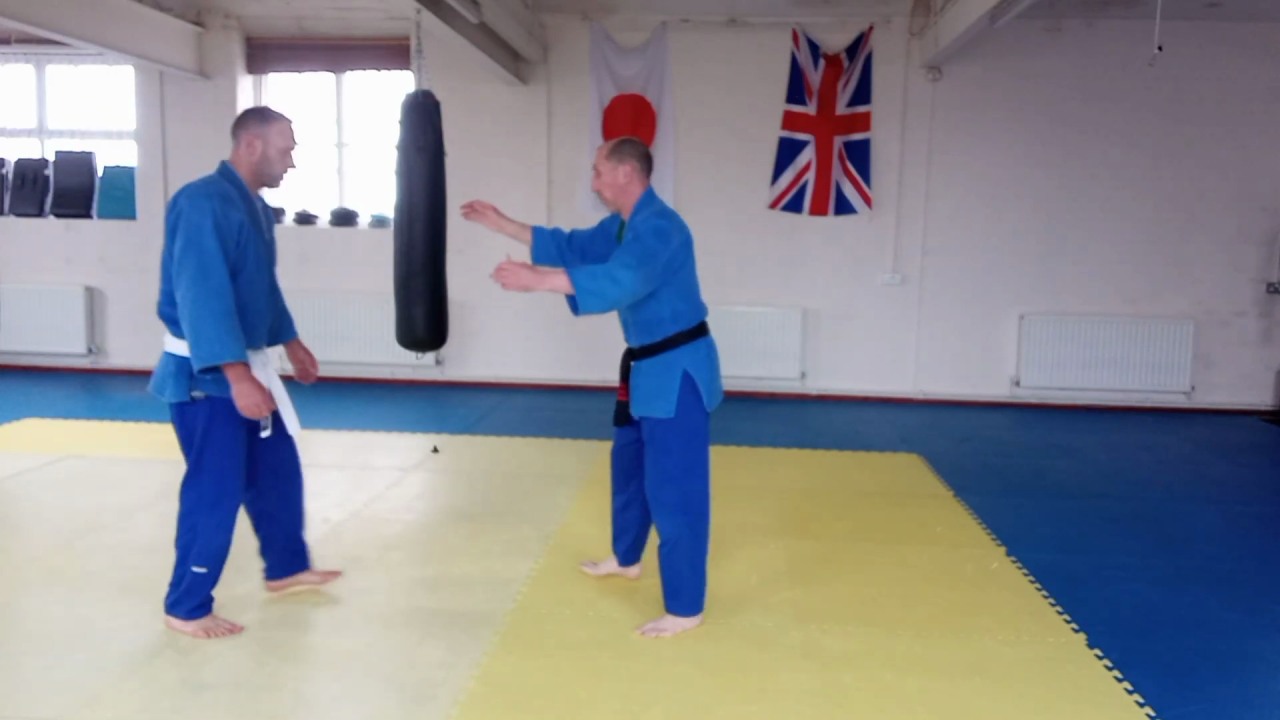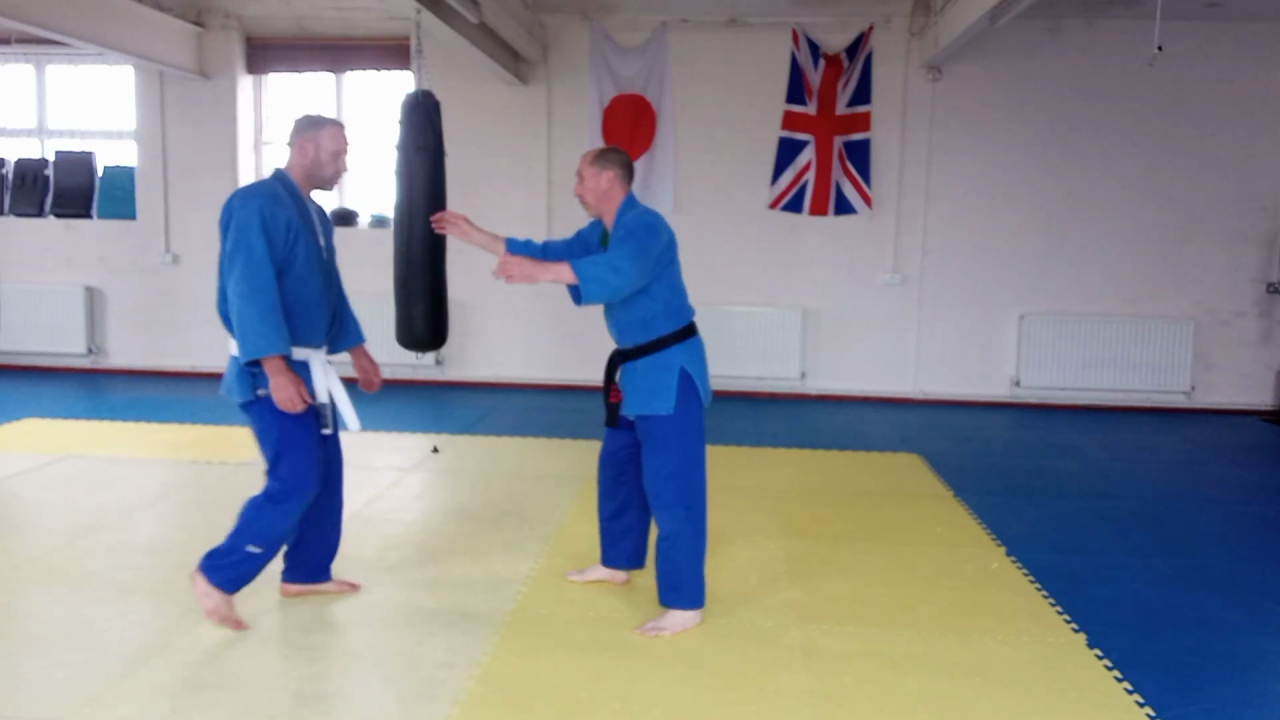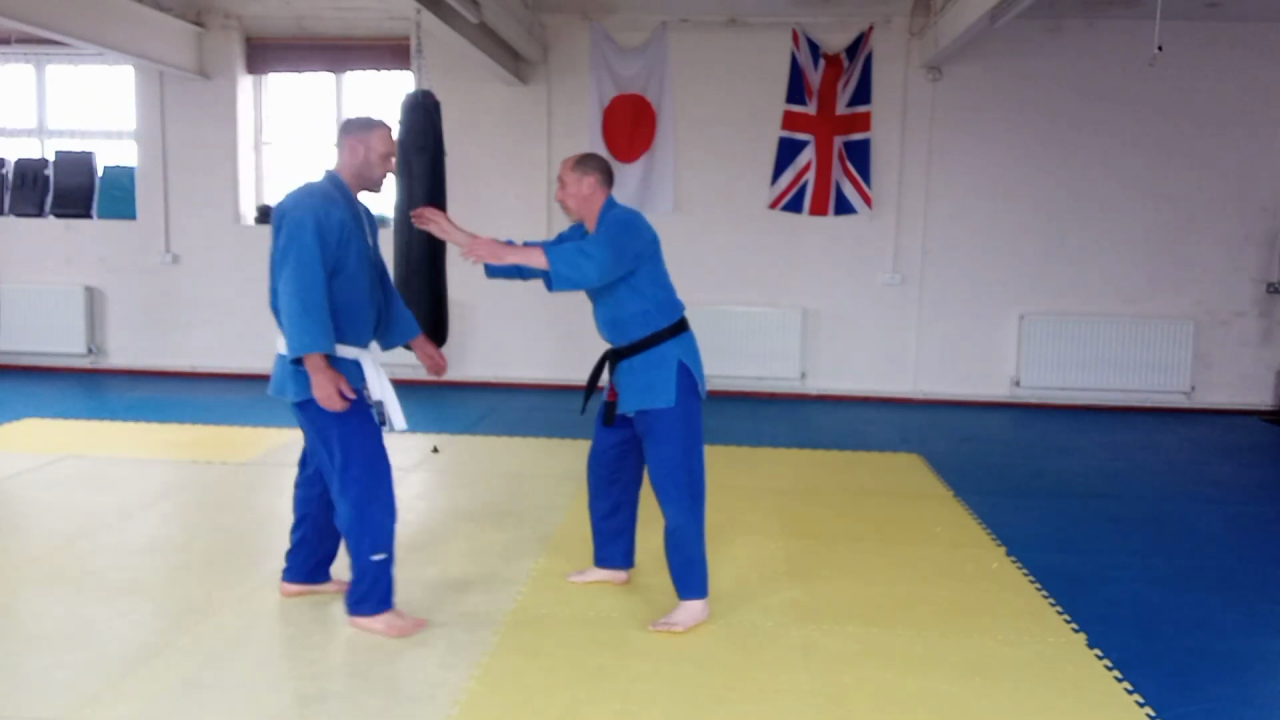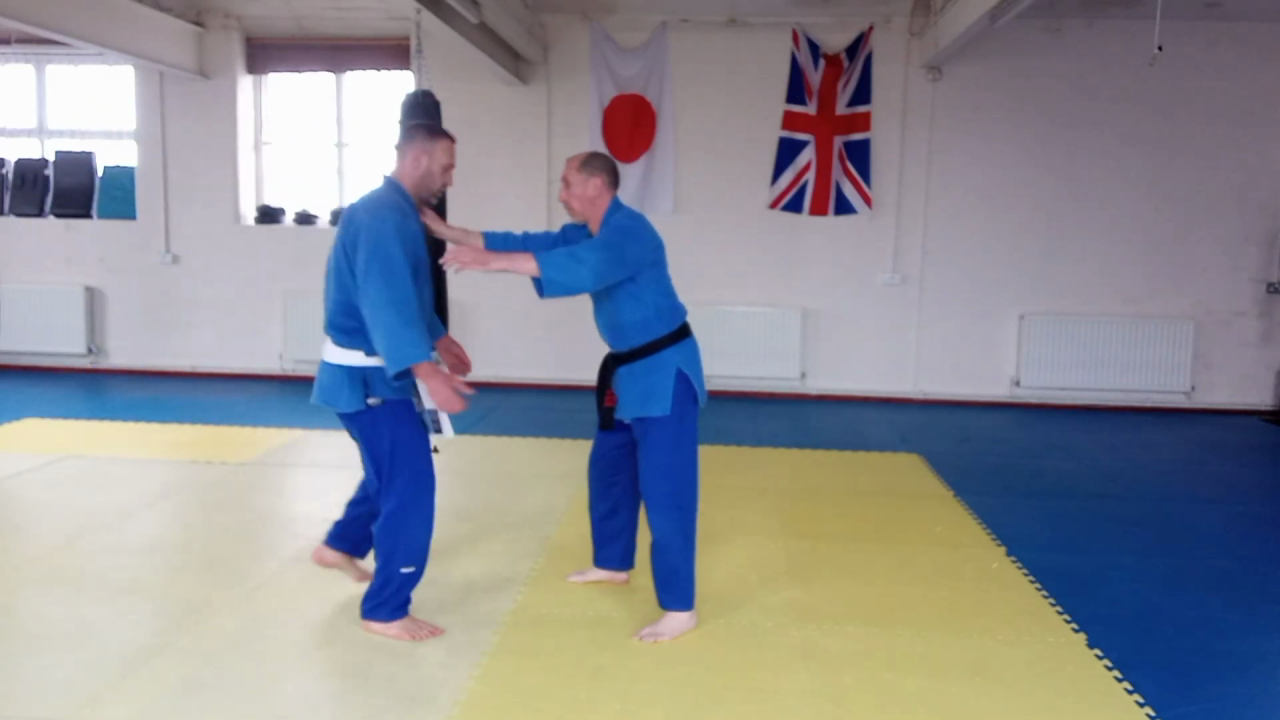
dt=0.3s
person 1, frame 1
left shoulder: (255, 207)
right shoulder: (203, 203)
right elbow: (203, 298)
left wrist: (291, 343)
right wrist: (237, 376)
left hip: (244, 367)
right hip: (205, 374)
left knee: (277, 468)
right knee: (214, 488)
left ankle: (286, 566)
right ankle: (186, 607)
person 1, frame 2
left shoulder: (315, 215)
right shoulder: (255, 206)
right elbow: (251, 295)
left wrist: (356, 351)
right wrist: (277, 371)
left hip: (307, 367)
right hip: (269, 371)
left knee: (323, 473)
right knee: (297, 480)
left ankle: (306, 573)
right ankle: (218, 575)
person 1, frame 3
left shoulder: (355, 213)
right shoulder: (309, 206)
left elbow: (379, 288)
right elbow: (299, 292)
left wrist: (418, 341)
right wrist: (318, 367)
left hip: (344, 363)
right hip: (319, 368)
left knee: (325, 471)
right knee: (364, 479)
left ankle: (303, 573)
right ankle: (370, 604)
person 1, frame 4
left shoulder: (398, 213)
right shoulder: (381, 216)
right elbow: (386, 303)
left wrist: (441, 341)
right wrist: (427, 374)
left hip: (375, 370)
right hip: (368, 374)
left knee: (391, 469)
right knee: (408, 485)
left ankle: (342, 542)
right ankle: (385, 610)
person 2, frame 1
left shoulder: (658, 226)
right shoulder: (622, 225)
left elbow: (619, 282)
right elbow: (573, 246)
left wrist: (539, 280)
right wrist: (503, 223)
left hip: (679, 370)
right hip: (653, 367)
left knee: (673, 487)
right knee: (629, 464)
left ankle: (685, 608)
right ankle: (625, 557)
person 2, frame 2
left shoulder: (644, 225)
right shoulder: (601, 232)
left elbow: (619, 273)
right elbow: (548, 252)
left wrist: (543, 273)
right wrist: (476, 235)
left hip: (670, 370)
right hip: (640, 368)
left knee: (671, 485)
right knee: (618, 469)
left ankle: (684, 604)
right ankle: (617, 562)
person 2, frame 3
left shoulder: (625, 225)
right shoulder: (583, 233)
left elbow: (591, 263)
right elbow: (537, 255)
left wrist: (510, 254)
right wrist: (453, 233)
left hip: (666, 365)
right hip: (630, 367)
left knee: (674, 481)
right knee: (608, 467)
left ankle: (694, 598)
right ankle: (613, 563)
person 2, frame 4
left shoulder: (629, 231)
right shoulder: (582, 233)
left elbow: (580, 268)
right elbow: (525, 246)
left wrist: (493, 262)
right wrist: (445, 231)
left hip: (665, 370)
right hip: (630, 369)
left knee: (666, 487)
right knee: (609, 469)
left ankle: (679, 607)
right ankle: (613, 563)
